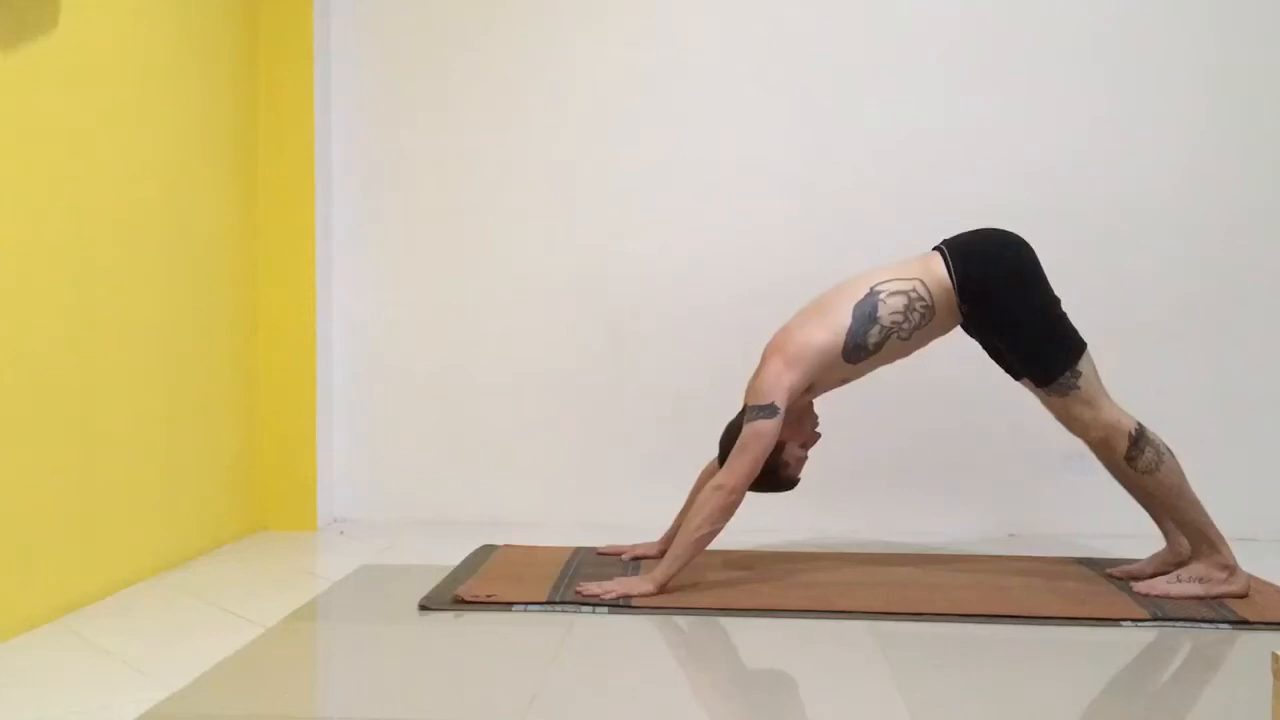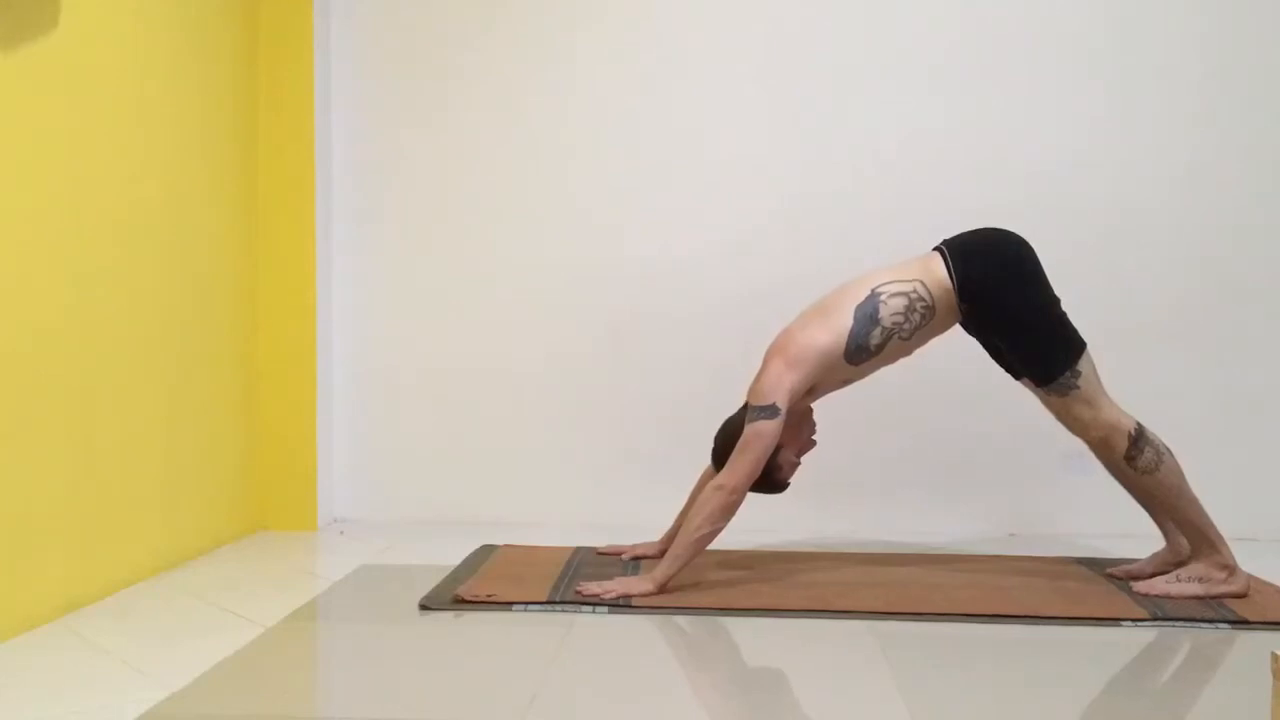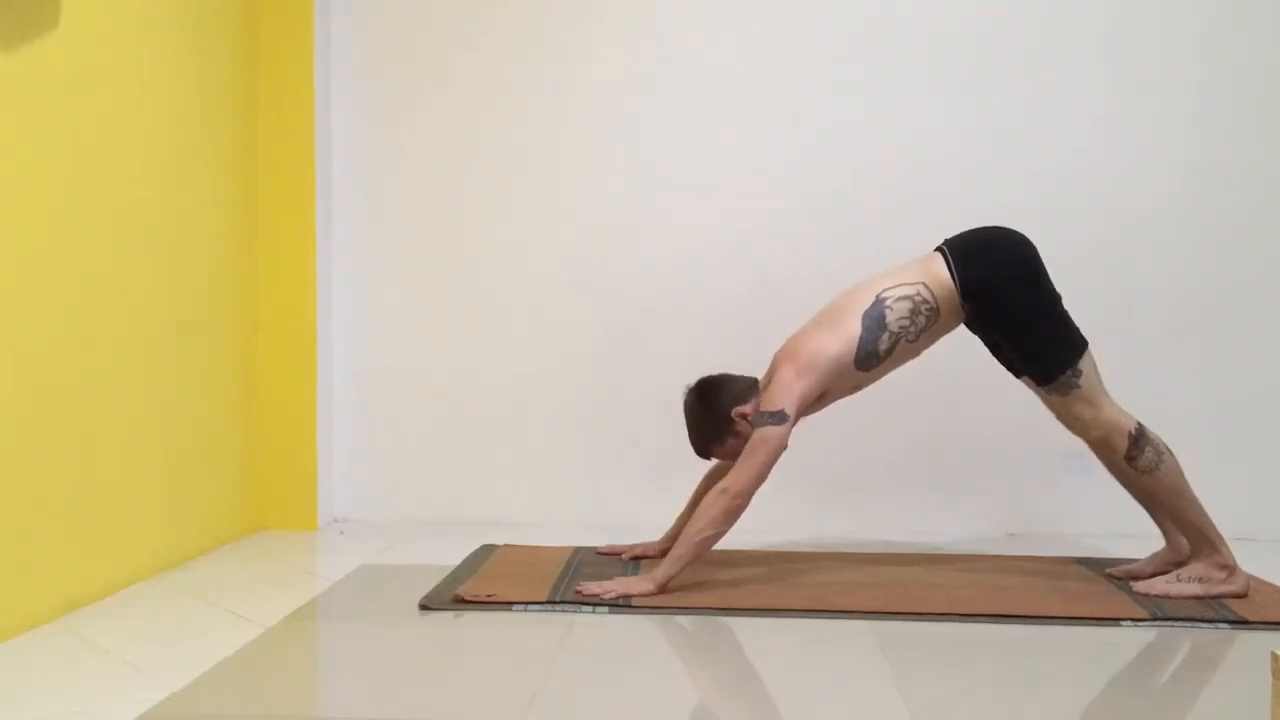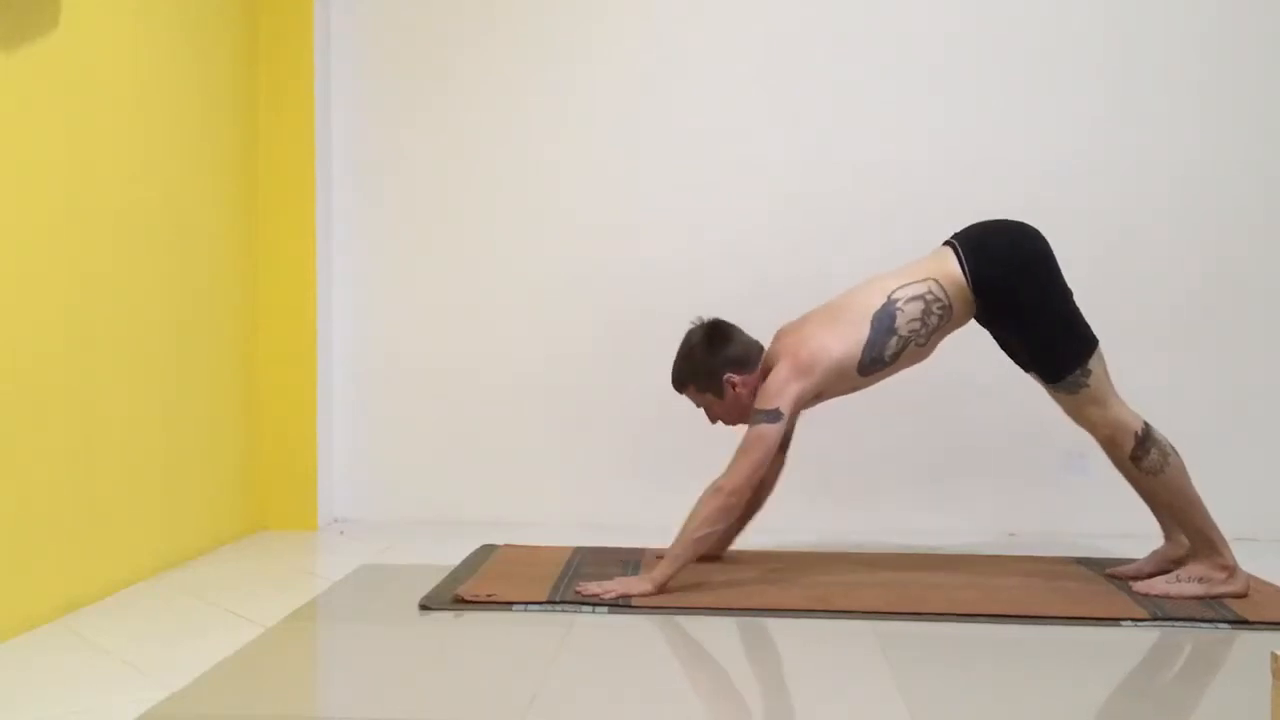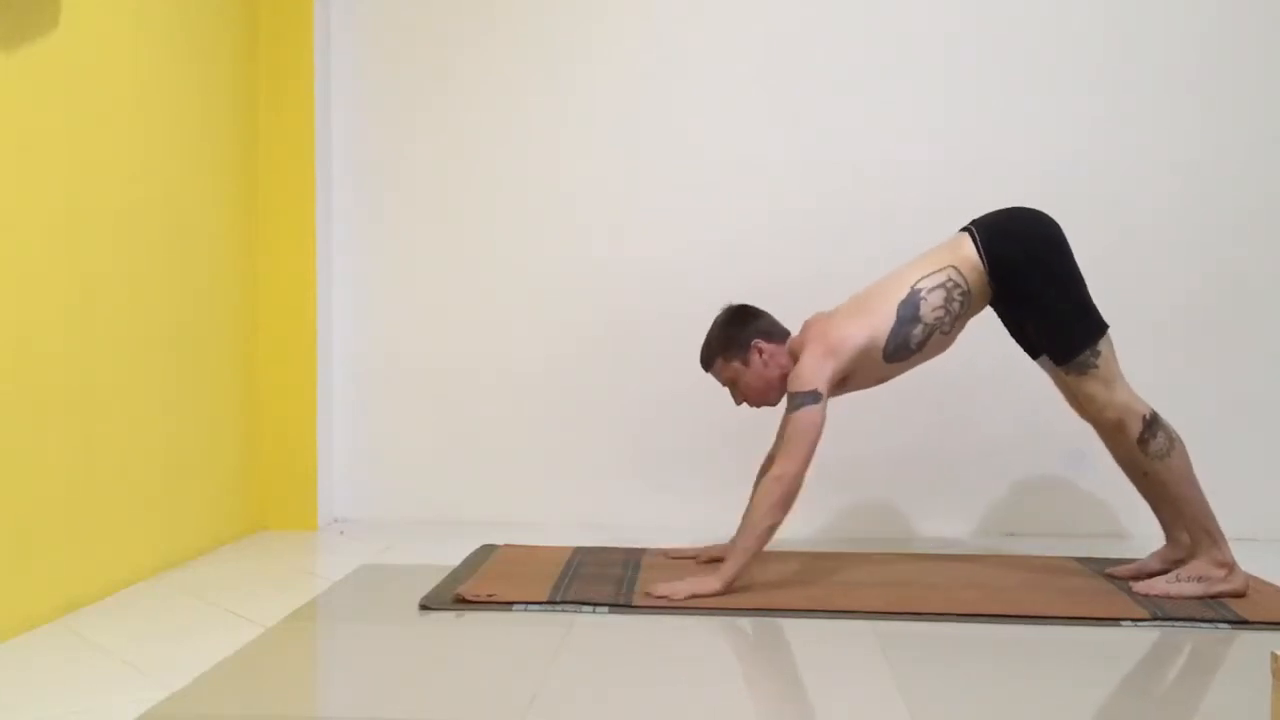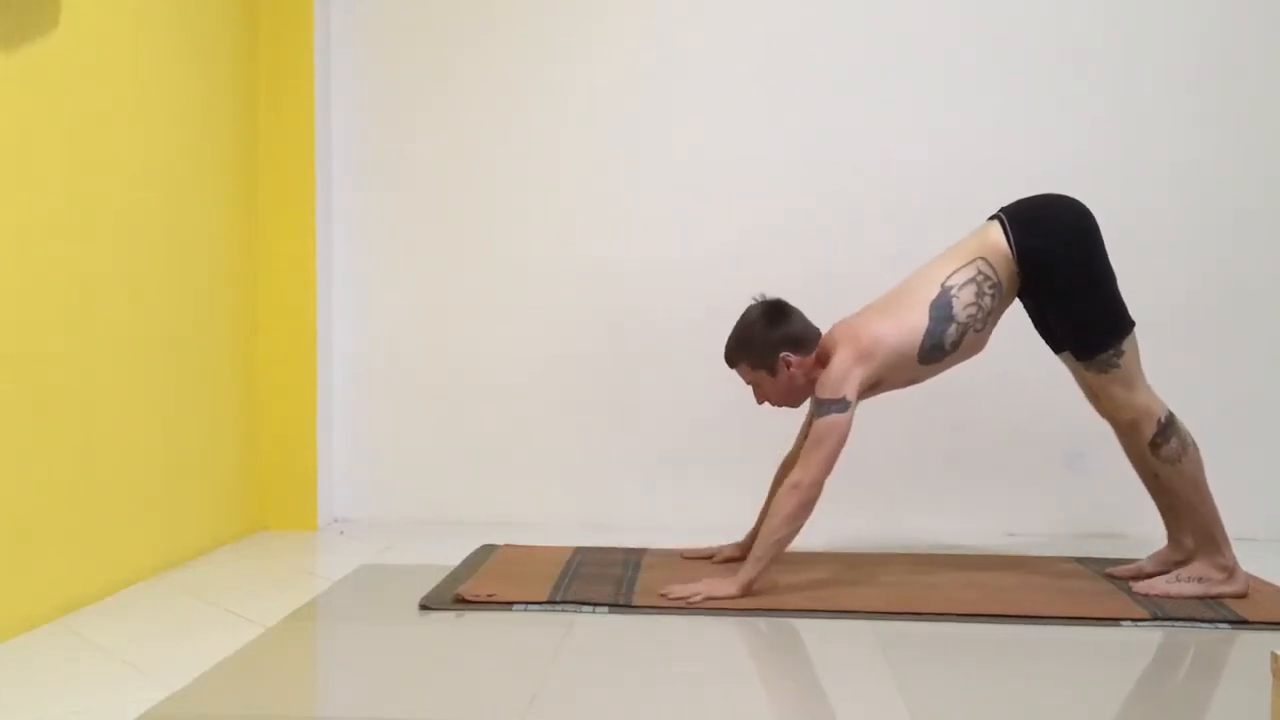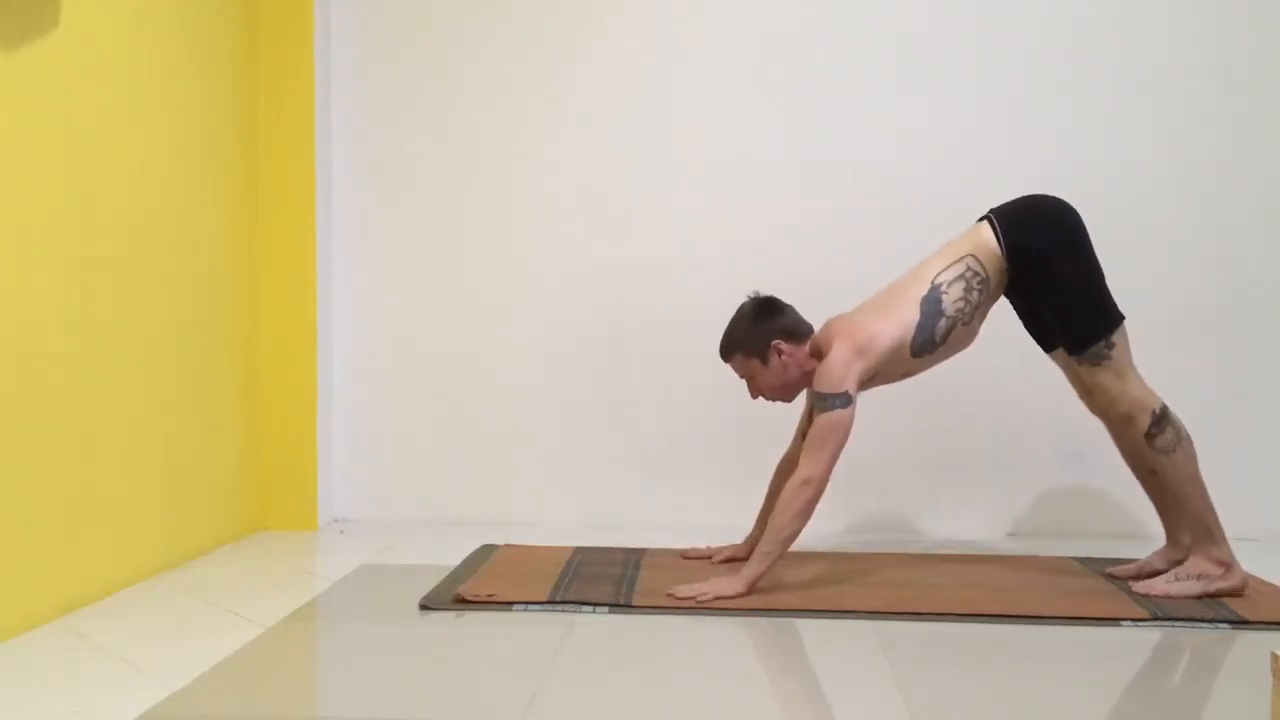
dt=0.7s
person 1, frame 1
left shoulder: (778, 380)
right shoulder: (781, 376)
left elbow: (726, 487)
right elbow: (719, 469)
left wrist: (655, 579)
right wrist: (663, 542)
left hip: (987, 272)
right hip: (971, 277)
left knee: (1098, 420)
right knee: (1091, 422)
left ankle: (1218, 561)
right ankle: (1179, 545)
person 1, frame 2
left shoulder: (780, 381)
right shoulder: (783, 379)
left elbow: (728, 487)
right elbow: (719, 471)
left wrist: (655, 578)
right wrist: (664, 542)
left hip: (986, 272)
right hip: (973, 277)
left knee: (1097, 420)
right knee: (1090, 422)
left ankle: (1218, 560)
right ankle: (1178, 545)
person 1, frame 3
left shoulder: (787, 388)
right shoulder: (782, 379)
left elbow: (733, 493)
right elbow: (723, 474)
left wrist: (655, 579)
right wrist: (666, 541)
left hip: (991, 269)
right hip: (976, 274)
left knee: (1097, 419)
right knee: (1091, 421)
left ankle: (1217, 561)
right ankle: (1179, 545)
person 1, frame 4
left shoulder: (786, 377)
right shoulder: (784, 348)
left elbow: (730, 489)
right elbow: (771, 462)
left wrist: (654, 577)
right wrist: (720, 541)
left hip: (1001, 265)
right hip: (985, 265)
left knee: (1106, 418)
right knee: (1095, 416)
left ankle: (1218, 562)
right ankle: (1179, 543)
person 1, frame 5
left shoulder: (813, 362)
right shoulder: (813, 336)
left elbow: (784, 478)
right elbow: (779, 461)
left wrist: (723, 576)
right wrist: (736, 544)
left hip: (1013, 249)
right hip: (996, 258)
left knee: (1110, 404)
right knee: (1102, 410)
left ankle: (1215, 559)
right ankle: (1181, 544)
person 1, frame 6
left shoulder: (845, 365)
right shoulder: (832, 353)
left elbow: (805, 484)
right elbow: (797, 461)
left wrist: (741, 580)
right wrist: (748, 543)
left hip: (1046, 239)
right hip: (1025, 248)
left knee: (1129, 405)
right knee: (1117, 406)
left ankle: (1219, 562)
right ankle: (1183, 545)
person 1, frame 7
left shoulder: (839, 360)
right shoulder: (828, 348)
left elbow: (809, 480)
right elbow: (795, 457)
left wrist: (747, 577)
right wrist: (751, 543)
left hip: (1034, 237)
right hip: (1015, 248)
left knee: (1122, 397)
right knee: (1106, 403)
left ankle: (1215, 559)
right ankle: (1181, 544)
